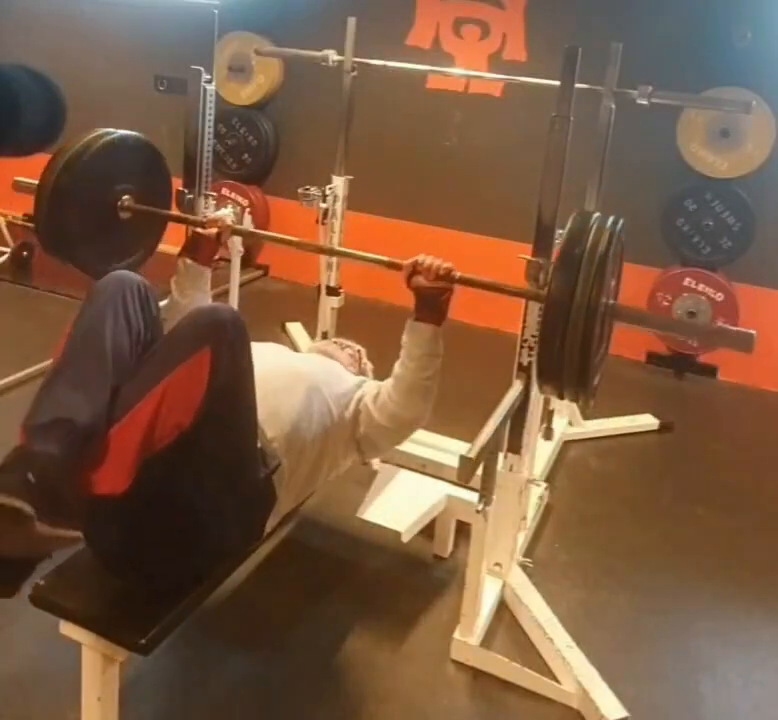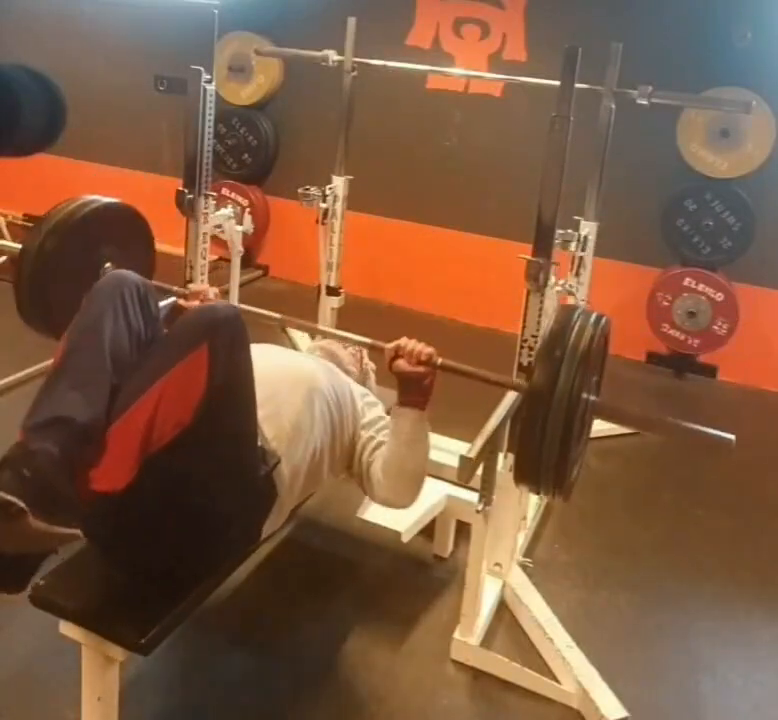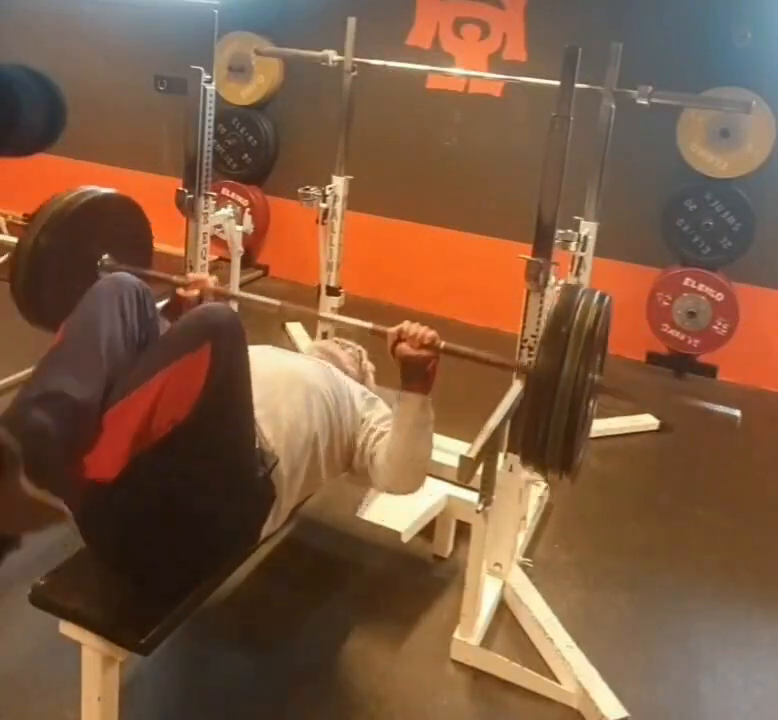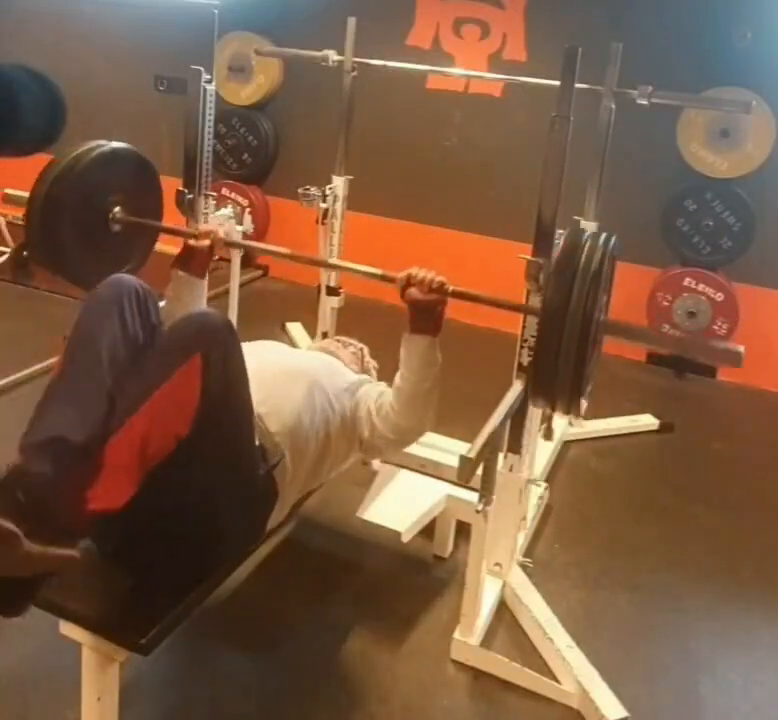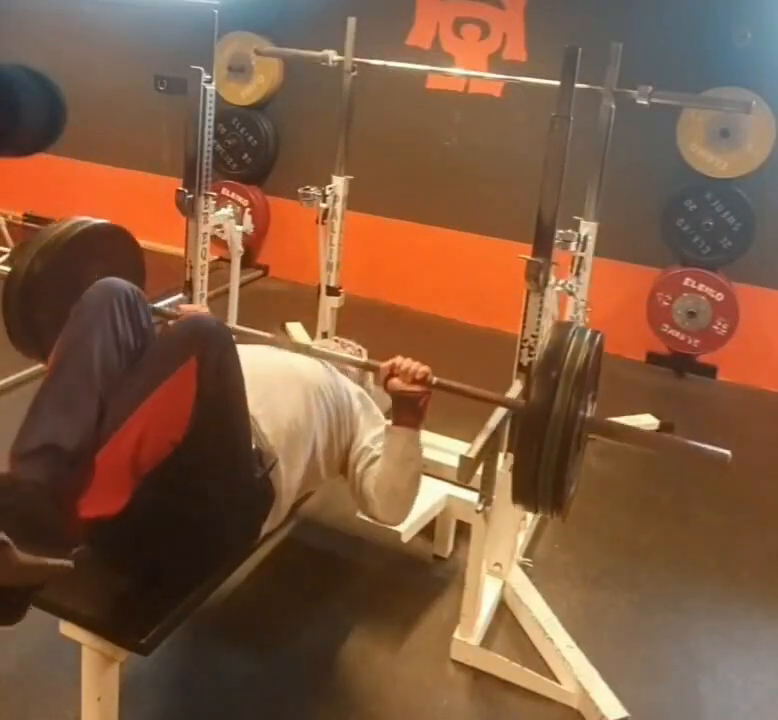
dt=0.5s
person 1, frame 1
left shoulder: (352, 398)
right shoulder: (270, 357)
left elbow: (407, 407)
right elbow: (182, 334)
left wrist: (428, 312)
right wrist: (196, 259)
left hip: (205, 514)
right hip: (129, 487)
left knee: (217, 325)
right knee: (122, 289)
left ankle: (44, 496)
right ankle: (38, 495)
person 1, frame 2
left shoulder: (357, 406)
right shoulder: (273, 360)
left elbow: (396, 488)
right elbow: (173, 382)
left wrist: (412, 397)
right wrist: (179, 329)
left hip: (210, 505)
right hip: (132, 480)
left knee: (217, 324)
right knee: (122, 288)
left ankle: (55, 495)
right ankle: (37, 485)
person 1, frame 3
left shoulder: (355, 404)
right shoulder: (277, 364)
left elbow: (400, 473)
right elbow: (167, 377)
left wrist: (415, 383)
right wrist: (179, 318)
left hip: (203, 512)
left knee: (216, 325)
right knee: (120, 292)
left ankle: (43, 479)
person 1, frame 4
left shoulder: (358, 396)
right shoulder: (272, 357)
left elbow: (406, 419)
right elbow: (177, 348)
left wrist: (422, 323)
right wrist: (190, 266)
left hip: (210, 507)
left knee: (206, 330)
right knee: (122, 294)
left ankle: (41, 520)
right ankle: (39, 504)
person 1, frame 5
left shoulder: (352, 406)
right shoulder: (263, 362)
left elbow: (389, 502)
right elbow: (158, 386)
left wrist: (407, 413)
right wrist: (171, 341)
left hip: (211, 503)
right hip: (133, 477)
left knee: (203, 334)
right knee: (112, 297)
left ankle: (36, 526)
